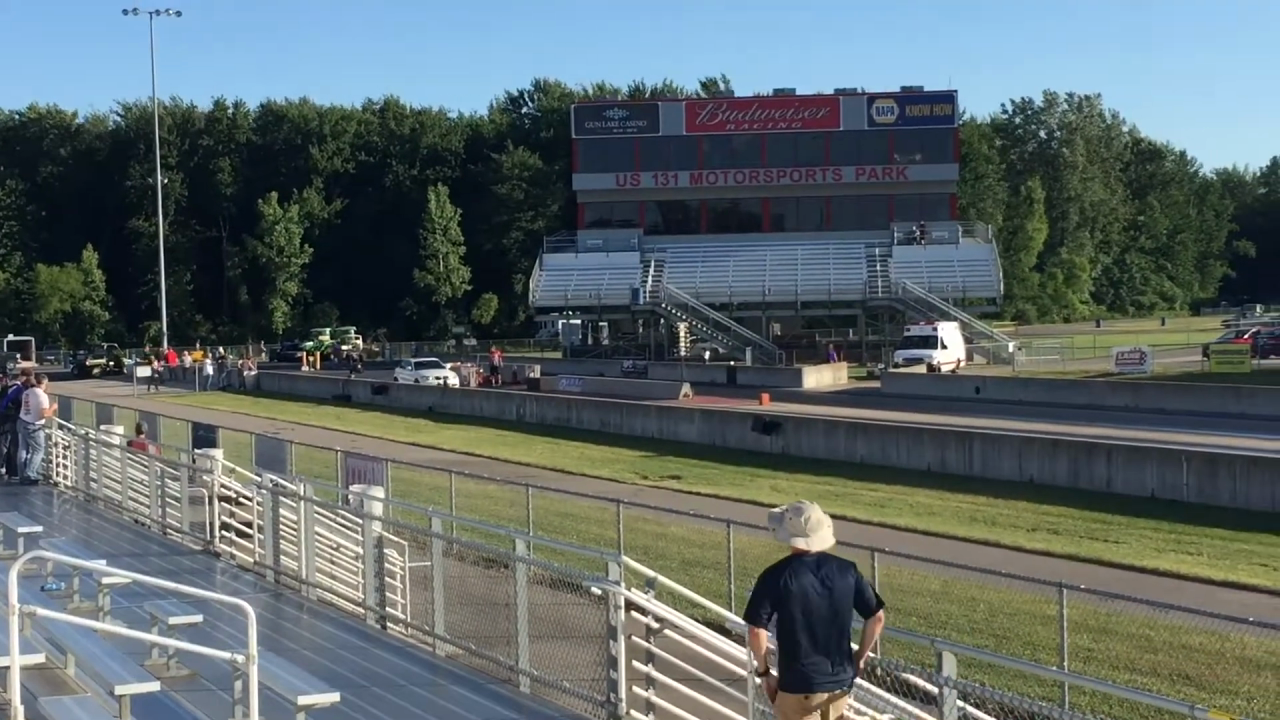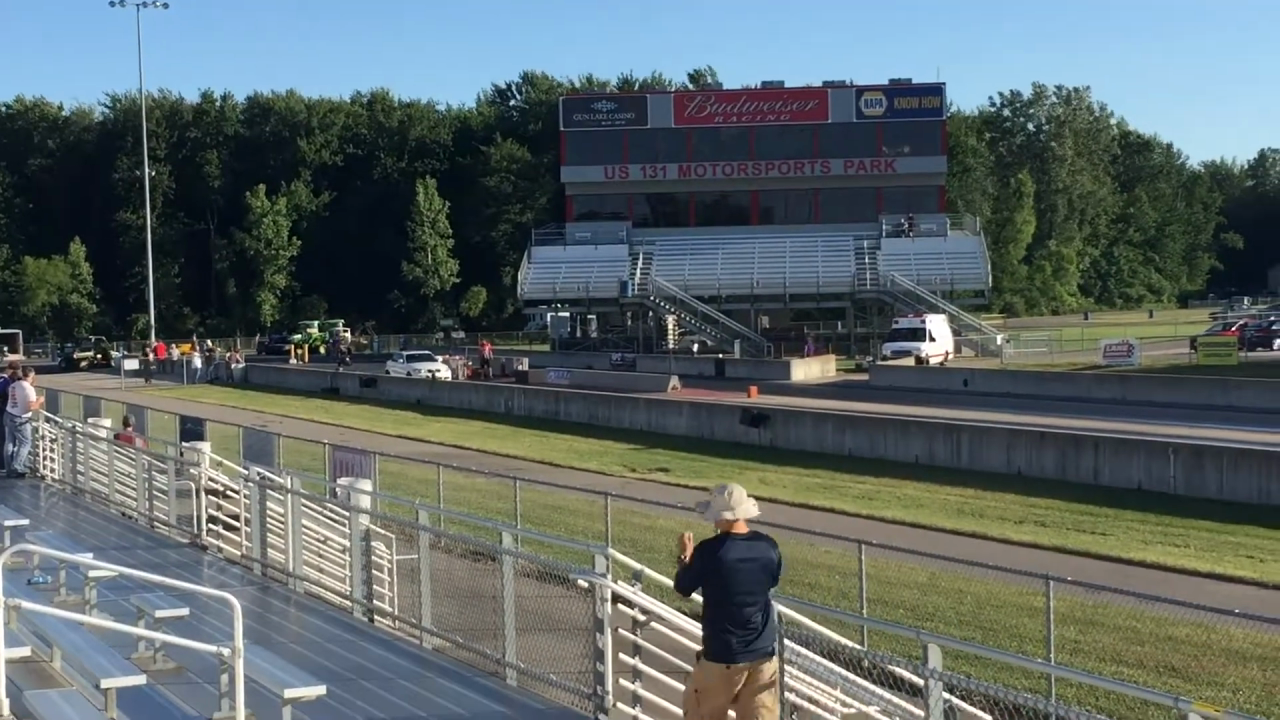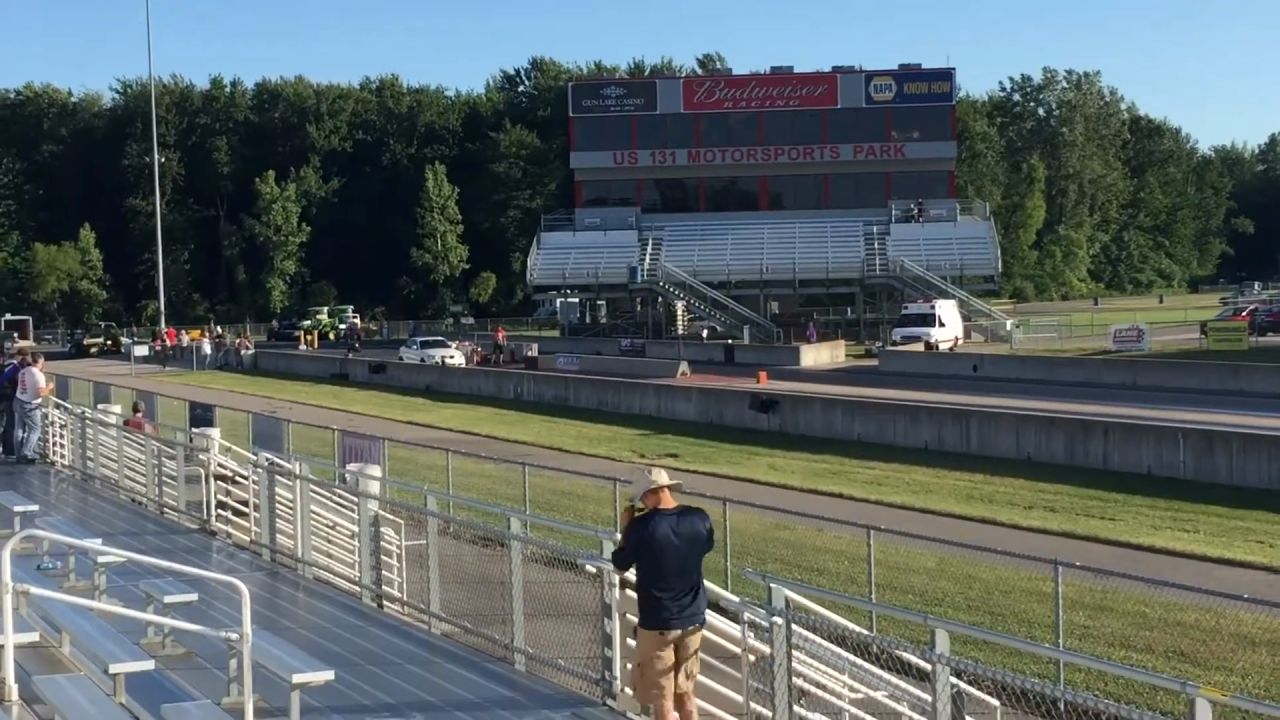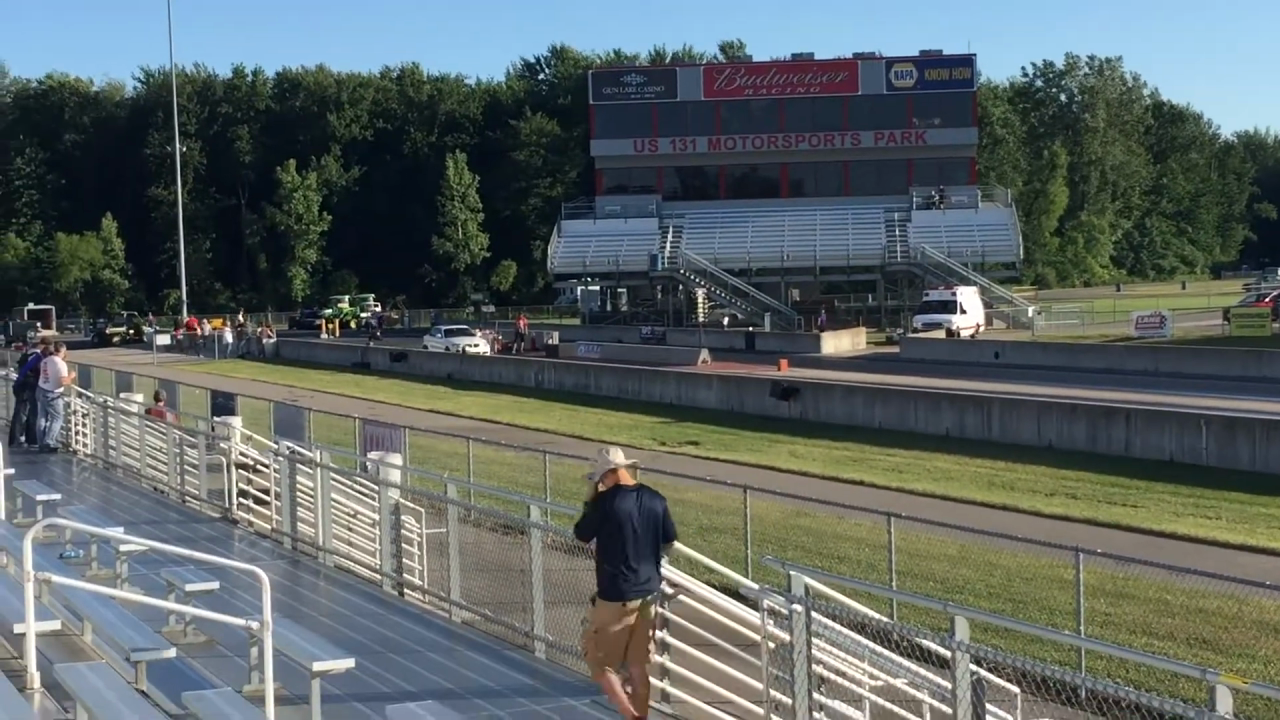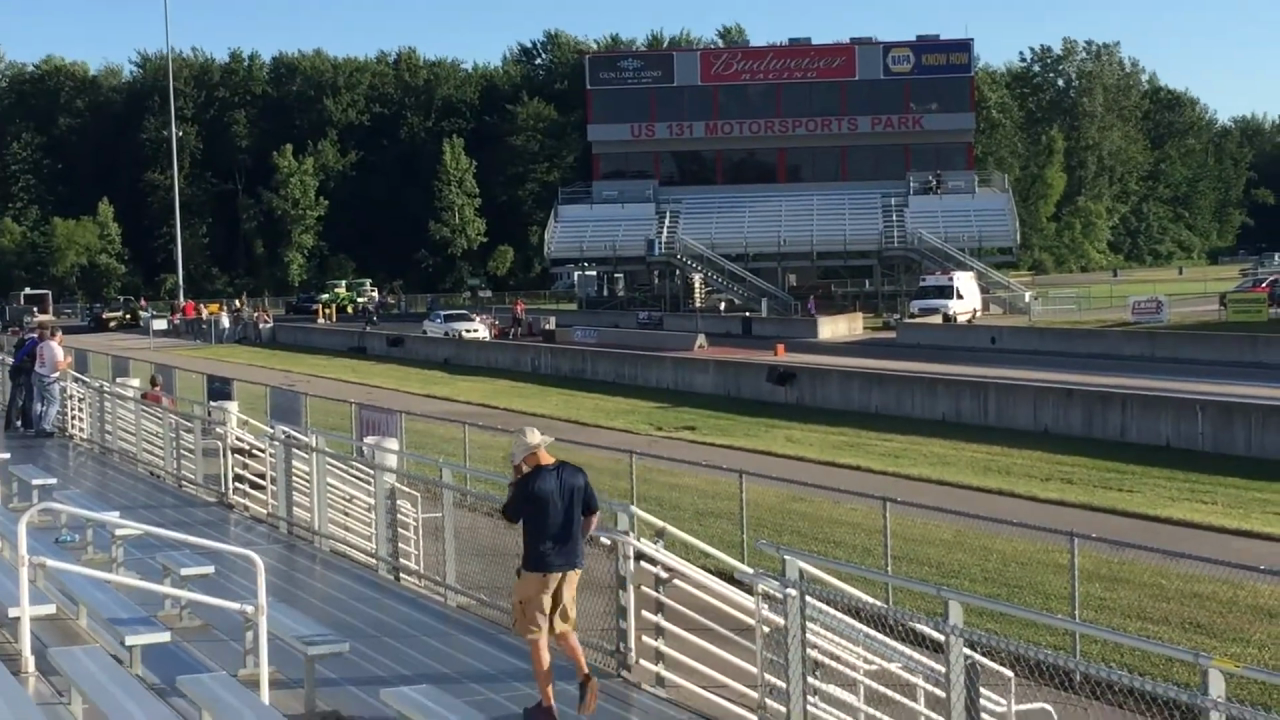
dt=0.5s
person 1, frame 1
left shoulder: (777, 576)
right shoulder: (846, 570)
left elbow: (756, 630)
right elbow: (877, 617)
left wrist: (763, 671)
right wrist: (860, 657)
left hip: (798, 684)
right hip: (839, 681)
person 1, frame 2
left shoulder: (709, 550)
right shoulder: (769, 547)
left elbow: (682, 588)
left wrist: (684, 556)
left hip: (722, 657)
right hip: (763, 652)
person 1, frame 3
left shoulder: (641, 526)
right shoulder: (700, 519)
left elbow: (620, 564)
left wrist: (626, 529)
left hip: (656, 624)
right hip: (693, 620)
left knee: (660, 699)
right knee: (684, 693)
person 1, frame 4
left shoulder: (604, 501)
right shoulder: (656, 500)
left elbow: (582, 535)
right elbow: (668, 541)
left wrist: (590, 500)
left hip: (615, 596)
right hip: (648, 593)
left knee: (599, 664)
right knee: (638, 666)
person 1, frame 5
left shoulder: (529, 483)
right shoulder: (576, 474)
left elbow: (510, 517)
right elbow: (592, 514)
left wrist: (516, 481)
left hip: (539, 568)
right hip: (572, 565)
left knee: (537, 636)
right knee: (563, 629)
right ankle: (584, 675)
